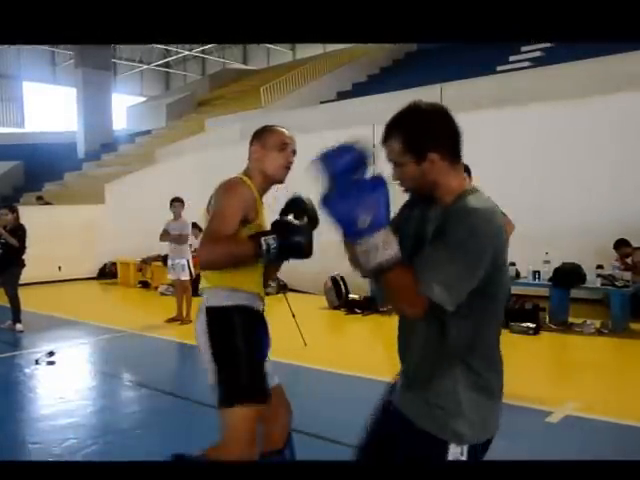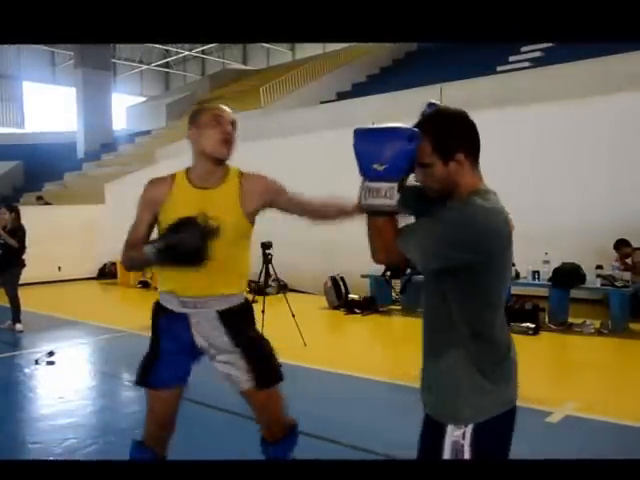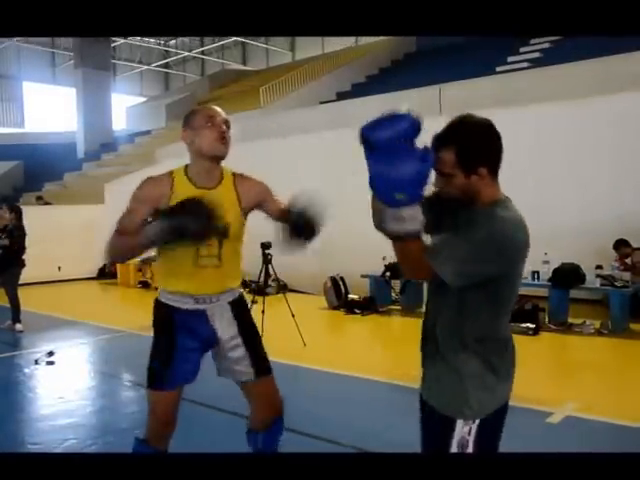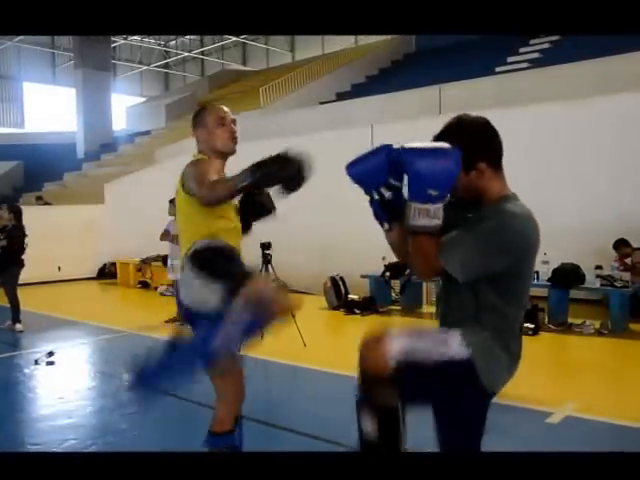
dt=0.3s
person 1, frame 1
left shoulder: (476, 222)
right shoulder: (419, 207)
left elbow: (412, 302)
left wrist: (368, 233)
right wrist: (352, 208)
left hip: (455, 401)
right hip: (416, 385)
right knee: (371, 456)
person 1, frame 2
left shoulder: (476, 218)
right shoulder: (446, 200)
left elbow: (385, 251)
right elbow: (399, 200)
left wrist: (379, 176)
left hip: (471, 389)
right hip: (462, 380)
person 1, frame 3
left shoulder: (502, 229)
right shoulder: (454, 204)
left elbow: (416, 268)
right elbow: (386, 223)
left wrist: (401, 200)
right wrist: (387, 164)
left hip: (469, 380)
right hip: (451, 370)
person 1, frame 4
left shoulder: (511, 224)
right shoulder: (463, 208)
left elbow: (426, 266)
right elbow: (408, 252)
left wrist: (424, 199)
right wrist: (390, 205)
left hip: (482, 354)
right hip: (467, 349)
left knee: (376, 352)
right knee: (459, 445)
left ankle: (379, 444)
person 2, frame 1
left shoulder: (253, 201)
right shoulder: (238, 190)
right elbow: (208, 255)
left wrist: (289, 240)
right wrist: (271, 243)
left hip: (245, 320)
right hip: (229, 318)
left knee: (279, 417)
right knee: (241, 450)
person 2, frame 2
left shoulder: (253, 187)
right shoulder: (160, 190)
left elbow: (312, 209)
right elbow: (128, 256)
right wrist: (156, 250)
left hip: (227, 316)
right hip: (173, 317)
left knee: (274, 418)
right knee: (157, 426)
person 2, frame 3
left shoulder: (244, 187)
right shoulder: (157, 188)
left elbow: (290, 220)
right elbow: (115, 250)
left wrist: (299, 221)
right wrist: (157, 229)
left hip: (228, 310)
right hip: (178, 312)
left knee: (269, 403)
right knee: (160, 423)
person 2, frame 4
left shoulder: (221, 181)
right shoulder: (200, 168)
right elbow: (210, 192)
left wrist: (248, 212)
right wrist: (254, 176)
left hip: (219, 292)
right hip: (206, 267)
left knee: (232, 399)
right knee: (274, 303)
right ankle: (177, 361)
person 3, frame 1
left shoulder: (19, 228)
left elbow: (17, 243)
left hip: (14, 265)
left knee: (12, 293)
left ankle: (17, 322)
right ankle: (14, 320)
person 3, frame 2
left shoulder: (19, 229)
left elbow: (16, 244)
left hip: (14, 266)
left knee: (12, 293)
left ankle: (17, 322)
right ankle: (14, 320)
person 3, frame 3
left shoulder: (18, 229)
left elbow: (12, 243)
left hip: (13, 266)
left knee: (12, 293)
left ankle: (17, 322)
right ankle: (14, 320)
person 3, frame 4
left shoulder: (17, 229)
left elbow: (12, 242)
left hip: (13, 266)
left knee: (11, 293)
left ankle: (17, 322)
right ankle: (14, 320)
person 4, frame 1
left shoulder: (185, 223)
right shoulder: (169, 223)
left elbow: (183, 240)
right elbow: (162, 238)
left wrist: (170, 237)
right wrist: (175, 237)
left hip: (183, 258)
right hip: (171, 258)
left knee: (186, 286)
right knee: (176, 286)
left ankle: (187, 315)
right ankle: (179, 314)
person 4, frame 2
left shoulder: (183, 223)
right shoulder: (168, 223)
left elbow: (182, 240)
right elbow: (161, 237)
left wrist: (169, 238)
right wrist: (173, 238)
left hip: (182, 256)
right hip: (171, 257)
left knee: (184, 285)
right knee: (175, 285)
left ankle: (184, 313)
right ankle: (177, 313)
person 4, frame 3
left shoulder: (184, 221)
right shoulder: (169, 222)
left elbow: (182, 239)
right elbow: (162, 237)
left wrist: (169, 237)
right wrist: (170, 236)
left hip: (183, 258)
right hip: (171, 258)
left knee: (184, 286)
right knee: (175, 286)
left ankle: (186, 316)
right ankle: (177, 314)
person 4, frame 4
right shoulder: (171, 223)
left elbow: (179, 240)
right elbow: (162, 237)
left wrist: (169, 237)
right wrist: (173, 237)
right hip: (172, 258)
right knee: (175, 286)
right ankle: (178, 314)
